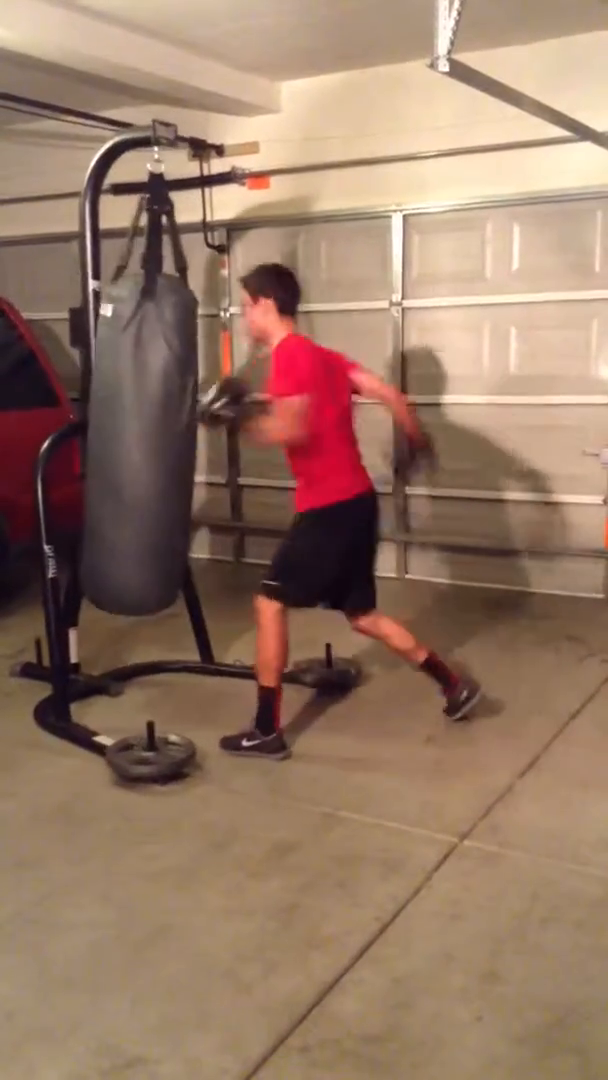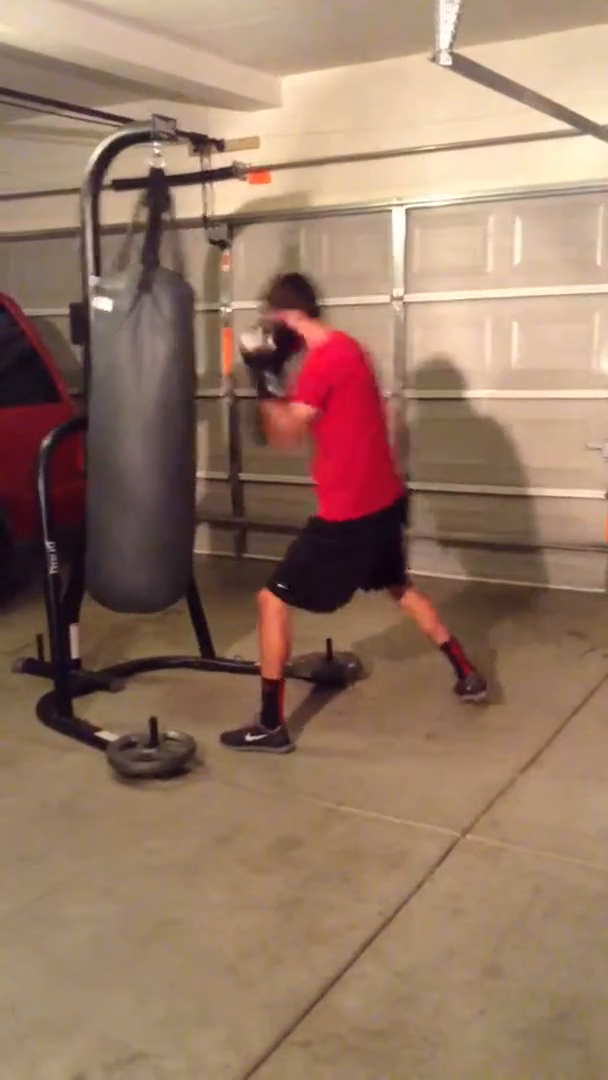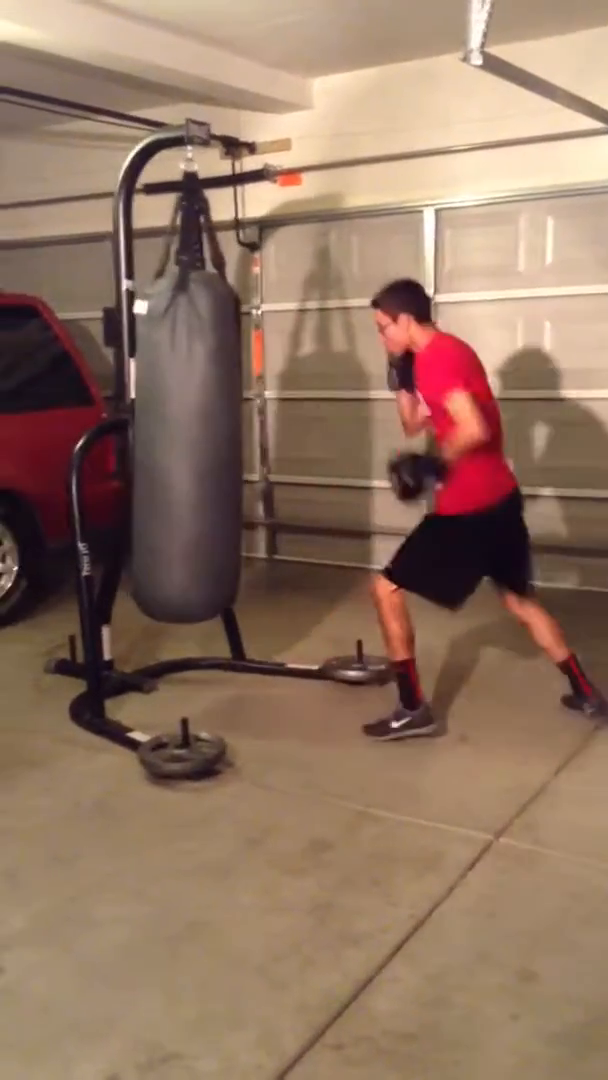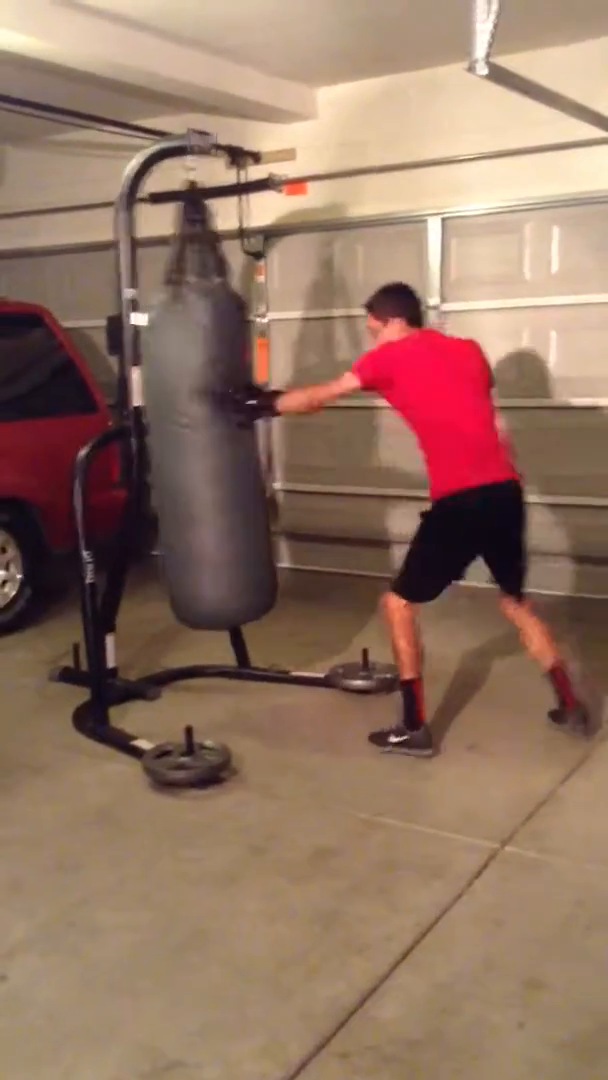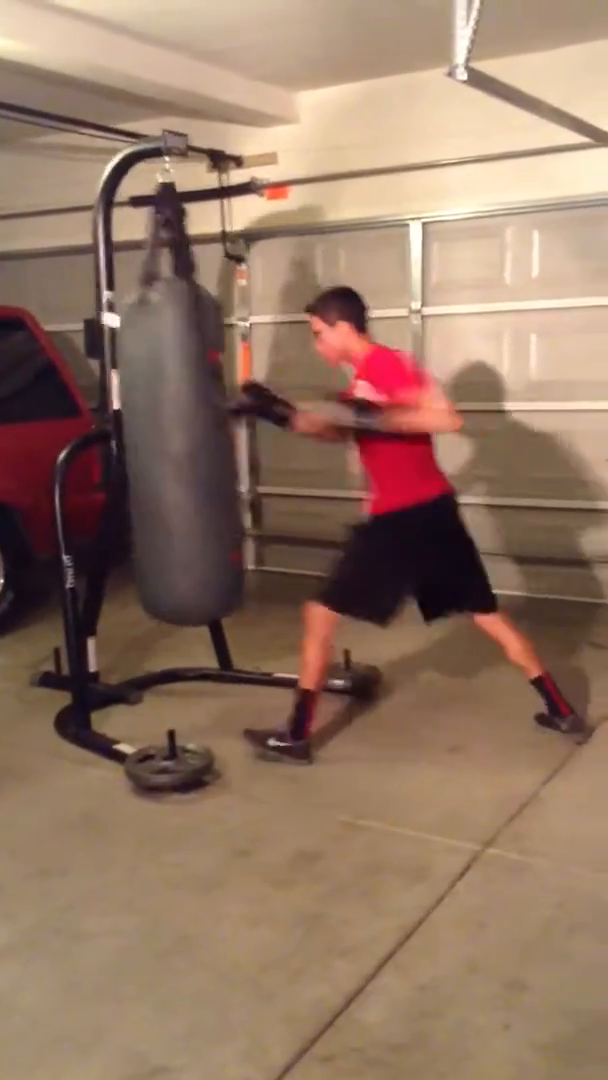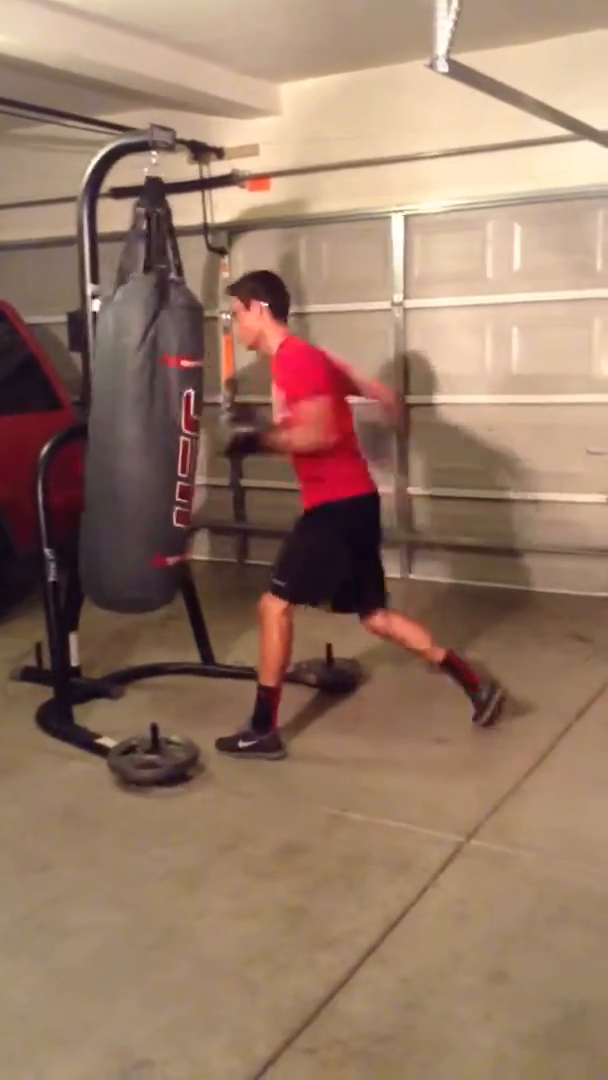
dt=0.3s
person 1, frame 1
left shoulder: (289, 354)
right shoulder: (322, 356)
left elbow: (288, 431)
right elbow: (386, 392)
left wrist: (239, 419)
right wrist: (414, 434)
left hip: (333, 507)
right hip: (351, 500)
left knee: (270, 606)
right knee: (359, 614)
left ankle: (267, 731)
right ankle: (452, 683)
person 1, frame 2
left shoulder: (324, 361)
right shoulder: (345, 349)
left elbow: (285, 434)
left wrist: (265, 376)
right wrist: (274, 391)
left hip: (350, 512)
right hip: (386, 498)
left knee: (273, 601)
right knee: (399, 586)
left ankle: (271, 725)
right ankle: (468, 675)
person 1, frame 3
left shoulder: (436, 358)
right shoulder: (450, 352)
left elbow: (475, 432)
right elbow: (413, 424)
left wrist: (433, 463)
right wrist: (402, 379)
left hip: (465, 509)
right hip: (501, 499)
left knee: (387, 589)
right knee: (517, 598)
left ankle: (413, 708)
person 1, frame 4
left shoulder: (393, 355)
right shoulder: (470, 352)
left elbow: (322, 396)
left wrist: (266, 402)
left hip: (462, 499)
right hip: (504, 491)
left knee: (398, 604)
right knee: (513, 602)
left ankle: (414, 727)
right ankle: (571, 707)
person 1, frame 5
left shoulder: (385, 364)
right shoulder: (363, 375)
left elbow: (444, 420)
right elbow: (320, 424)
left wrist: (376, 419)
left hip: (398, 515)
right hip: (434, 509)
left knee: (321, 615)
right knee: (486, 614)
left ankle: (298, 735)
right ankle: (564, 711)
person 1, frame 6
left shoulder: (297, 361)
right shoulder: (311, 358)
left elbow: (320, 434)
right elbow: (385, 397)
left wrist: (261, 437)
left hip: (336, 506)
right hip: (356, 499)
left knee: (275, 606)
right knee: (373, 615)
left ankle: (263, 730)
right ankle: (477, 686)
